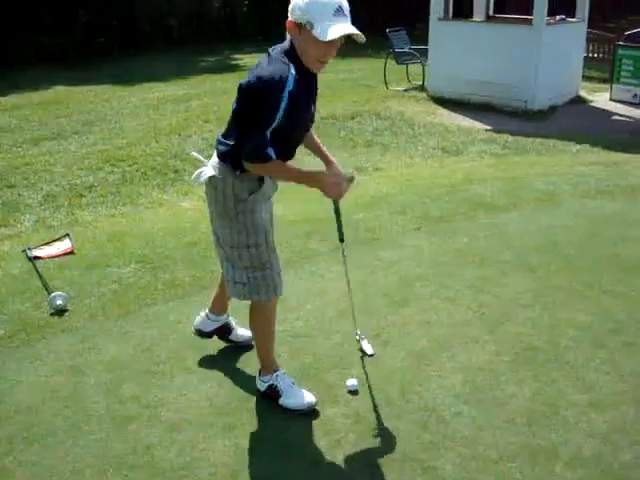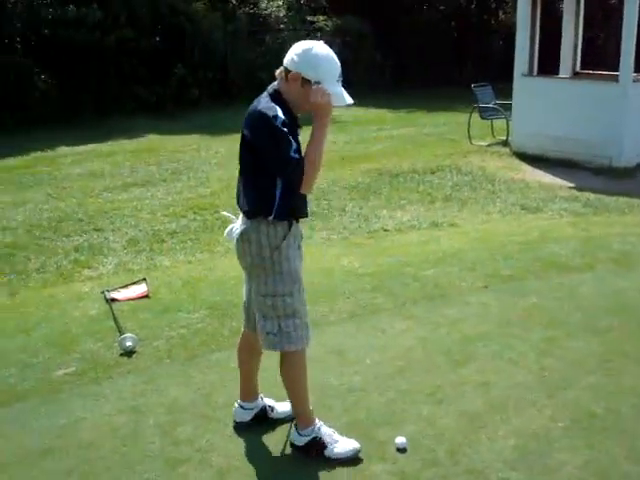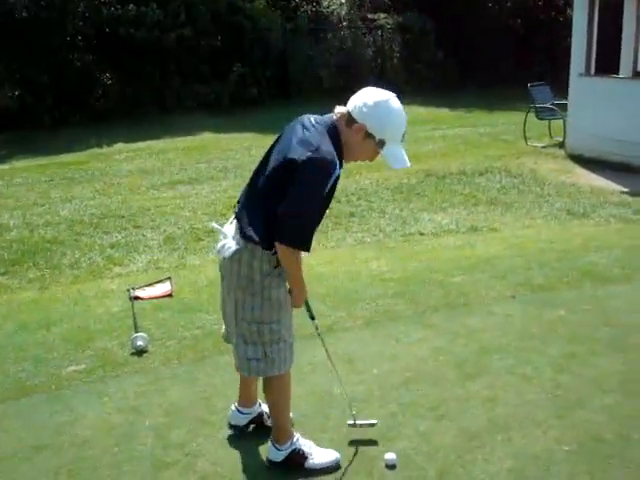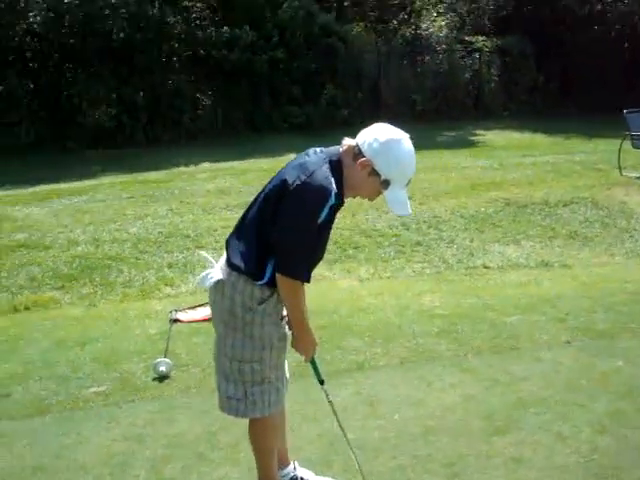
dt=0.7s
person 1, frame 1
left shoulder: (298, 66)
right shoulder: (278, 80)
left elbow: (295, 123)
right elbow: (255, 160)
left wrist: (328, 160)
right wrist: (316, 181)
left hip: (248, 180)
right hip: (237, 185)
left knee: (239, 259)
right knee: (265, 284)
left ankle: (214, 318)
right ankle: (269, 376)
person 1, frame 2
left shoulder: (275, 112)
right shoulder: (267, 117)
right elbow: (303, 182)
right wrist: (322, 123)
left hip: (269, 230)
right hip: (269, 236)
left knee: (257, 325)
right knee: (292, 335)
left ankle: (249, 404)
right ankle: (306, 429)
person 1, frame 3
left shoulder: (309, 124)
right shoulder: (322, 162)
right elbow: (287, 239)
right wrist: (298, 286)
left hip: (243, 242)
right hip: (258, 258)
left knee: (253, 340)
right knee: (275, 355)
left ankle: (245, 409)
right ankle: (284, 445)
person 1, frame 4
left shoulder: (322, 162)
right shoulder: (317, 189)
right elbow: (288, 270)
left wrist: (298, 315)
right wrist: (302, 329)
left hip: (260, 287)
right hip: (248, 293)
left knee: (274, 387)
right knee: (262, 396)
